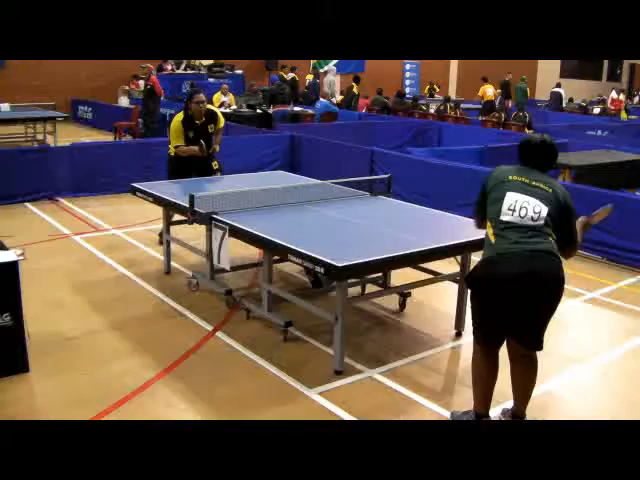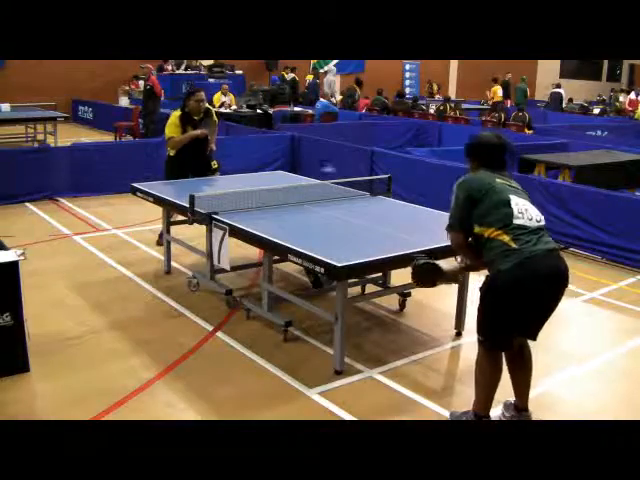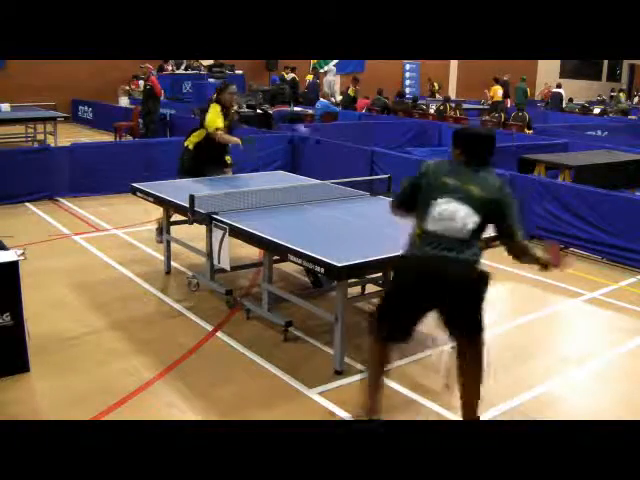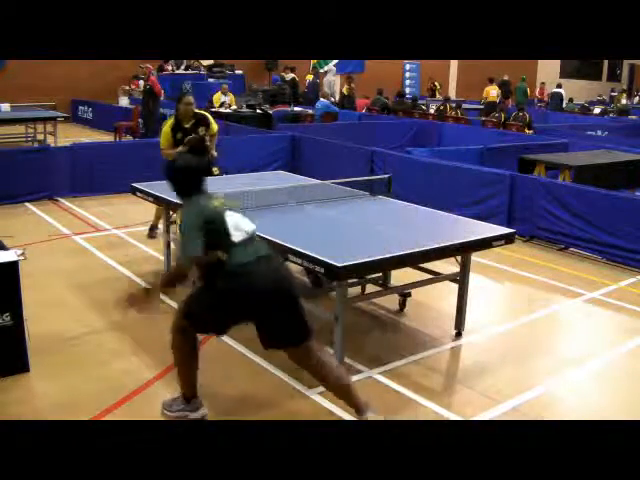
dt=0.7s
person 1, frame 1
left shoulder: (497, 176)
right shoulder: (559, 192)
left elbow: (479, 220)
right elbow: (569, 250)
right wrist: (580, 226)
left hip: (497, 268)
right hip: (545, 272)
left knee: (485, 345)
right knee: (523, 346)
left ankle: (479, 415)
right ankle: (517, 415)
person 1, frame 2
left shoulder: (469, 183)
right shoulder: (513, 187)
left elbow: (458, 241)
left wrist: (479, 261)
right wrist: (458, 270)
left hip: (519, 273)
right hip: (555, 268)
left knee: (490, 344)
right knee: (517, 339)
left ankle: (479, 415)
right ankle: (520, 410)
person 1, frame 3
left shoulder: (429, 170)
right shoulder: (496, 192)
left elbow: (398, 207)
right elbow: (516, 248)
right wrist: (543, 262)
left hip: (415, 269)
right hip: (460, 276)
left knee: (381, 336)
right knee: (469, 343)
left ankle: (370, 412)
right ankle: (470, 418)
person 1, frame 4
left shoulder: (192, 213)
right shoulder: (213, 201)
left elbow: (189, 262)
left wrist: (153, 290)
left hip: (238, 286)
right hip: (274, 273)
left knee: (183, 325)
right knee: (307, 350)
left ankle: (189, 402)
right ankle: (365, 413)
person 2, frame 1
left shoulder: (213, 113)
right shoulder: (179, 121)
left elbow: (219, 127)
right elbow: (179, 149)
left wrist: (216, 144)
right wrist: (193, 150)
left hip: (205, 155)
right hip: (181, 158)
person 2, frame 2
left shoulder: (208, 111)
right shoulder: (177, 117)
left elbow: (214, 126)
right elbow: (172, 144)
left wrist: (212, 142)
right wrist: (193, 133)
left hip: (203, 156)
right hip: (179, 159)
right ankle: (164, 232)
person 2, frame 3
left shoulder: (230, 109)
right shoulder: (215, 109)
right elbow: (218, 134)
left wrist: (230, 140)
right wrist: (233, 139)
left hip: (217, 152)
right hip: (196, 151)
right ankle: (162, 226)
person 2, frame 4
left shoulder: (204, 117)
right shoulder: (170, 127)
left elbow: (213, 132)
right elbow: (165, 152)
left wrist: (212, 149)
right wrist: (178, 151)
right ankle: (154, 226)
